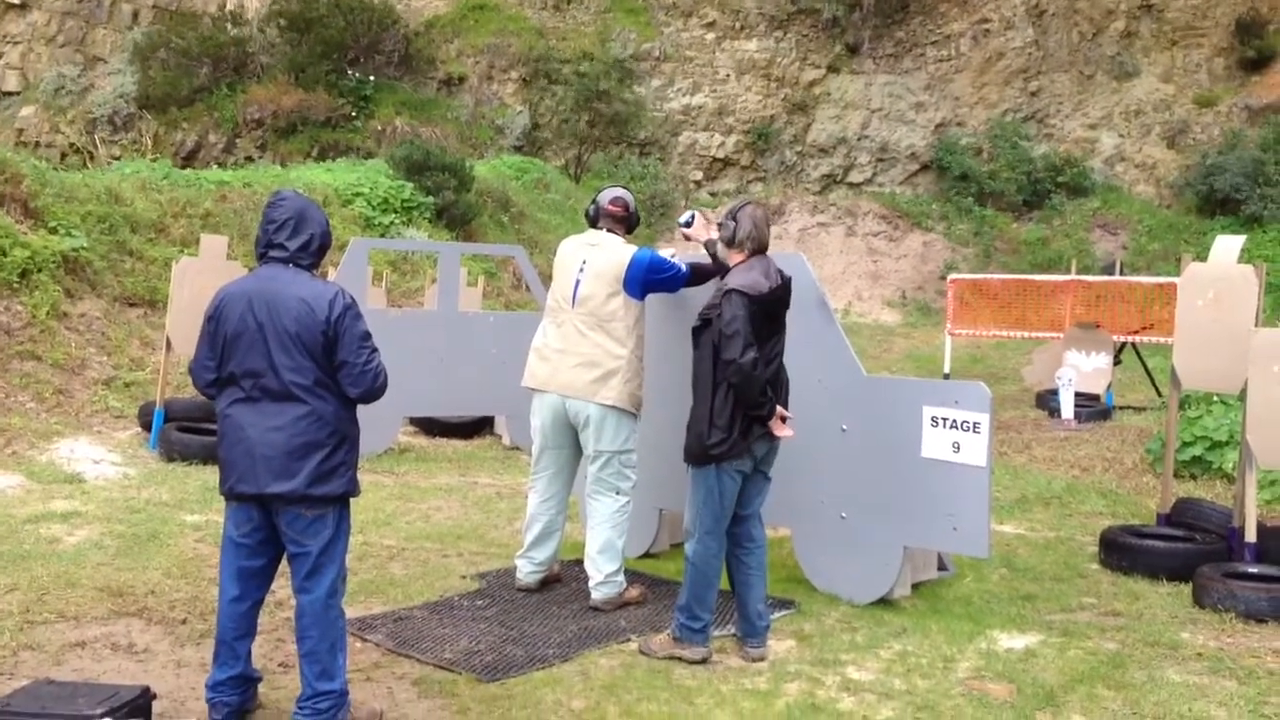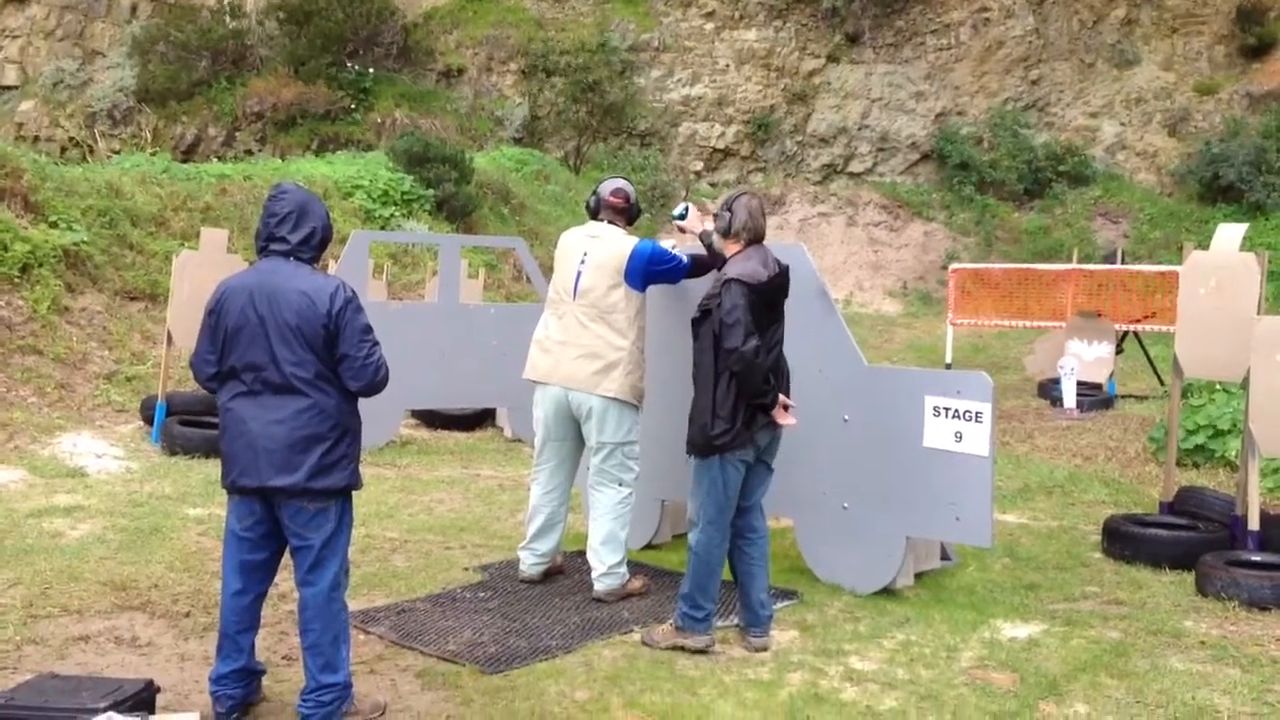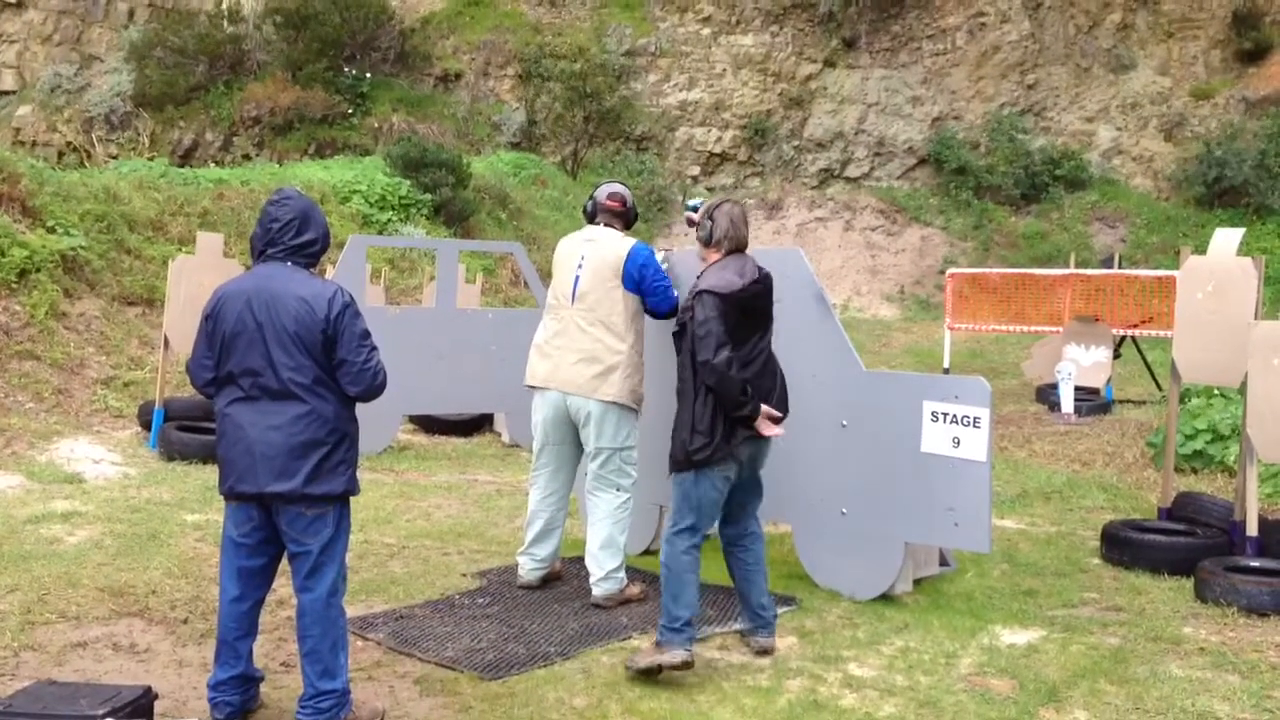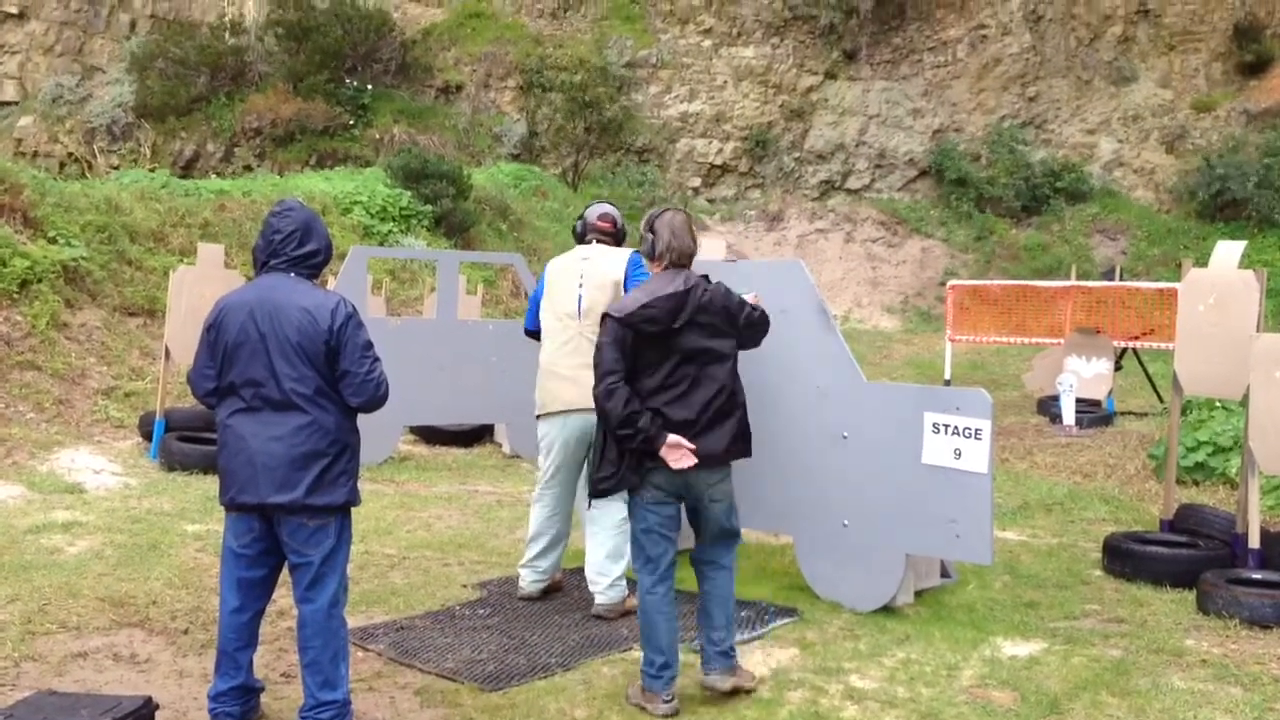
dt=0.5s
person 1, frame 1
left shoulder: (228, 298)
right shoulder: (330, 301)
left elbow: (203, 377)
right elbow: (367, 384)
right wrist: (324, 380)
left hip: (245, 469)
right hip: (311, 472)
left knee: (239, 584)
right knee: (317, 590)
person 1, frame 2
left shoulder: (228, 292)
right shoulder: (331, 294)
left elbow: (205, 371)
right elbow: (368, 377)
right wrist: (326, 373)
left hip: (247, 462)
right hip: (313, 464)
left knee: (242, 578)
right knee: (320, 582)
person 1, frame 3
left shoulder: (225, 297)
right shoulder: (329, 299)
left elbow: (201, 376)
right elbow: (367, 382)
right wrist: (323, 378)
left hip: (245, 468)
right hip: (311, 471)
left knee: (240, 585)
right knee: (318, 589)
person 1, frame 4
left shoulder: (227, 308)
right shoulder: (333, 310)
left elbow: (203, 387)
right elbow: (369, 393)
right wrist: (326, 390)
left hip: (245, 479)
right hip: (312, 481)
left knee: (240, 596)
right knee: (319, 600)
person 2, frame 1
left shoulder: (735, 294)
right shoulder: (770, 281)
left elbow: (741, 364)
left wrist: (765, 411)
left hip: (728, 432)
right hip: (760, 433)
left knee: (706, 534)
right knee: (747, 529)
left ankle: (690, 635)
right ankle: (754, 635)
person 2, frame 2
left shoulder: (734, 283)
right shoulder: (766, 271)
left elbow: (742, 353)
left wrist: (767, 400)
right wrist: (708, 245)
left hip: (733, 421)
right hip: (761, 423)
left knee: (709, 523)
right knee: (749, 520)
left ankle: (692, 624)
right ankle: (757, 625)
person 2, frame 3
left shoulder: (708, 291)
right shoulder: (755, 279)
left elbow: (715, 364)
left wrist: (747, 411)
left hip: (716, 433)
right hip: (751, 433)
left knee: (683, 535)
right knee: (742, 526)
left ankle: (673, 639)
right ankle: (761, 627)
person 2, frame 4
left shoulder: (624, 314)
right shoulder: (721, 302)
left elbow: (610, 390)
right elbow: (756, 329)
left wrist: (653, 438)
right wrist: (753, 307)
left hip: (653, 463)
right hip: (711, 456)
left knee: (655, 571)
right knee: (717, 553)
right ankle: (721, 664)
person 3, frame 1
left shoulder: (567, 249)
right shoulder: (634, 261)
right elbow: (688, 275)
right wrist: (725, 264)
left hip: (550, 384)
right hip: (602, 392)
left knee: (547, 480)
right knee: (608, 489)
left ankle: (532, 568)
right ankle: (606, 586)
person 3, frame 2
left shoulder: (567, 241)
right shoulder: (637, 252)
right elbow: (692, 266)
right wrist: (722, 252)
left hip: (552, 376)
right hip: (605, 384)
left knee: (549, 473)
right knee: (611, 481)
left ankle: (535, 560)
right ankle: (610, 578)
person 3, frame 3
left shoulder: (565, 246)
right shoulder: (634, 254)
right elbow: (666, 307)
left hip: (552, 382)
right hip: (604, 388)
left knee: (548, 478)
right knee: (609, 485)
left ankle: (534, 565)
right ankle: (607, 584)
person 3, frame 4
left shoulder: (553, 268)
right shoulder: (628, 262)
left elbow: (533, 329)
left hip: (559, 400)
left knee: (552, 493)
right knee: (611, 498)
left ankle: (535, 577)
right ankle: (609, 594)
